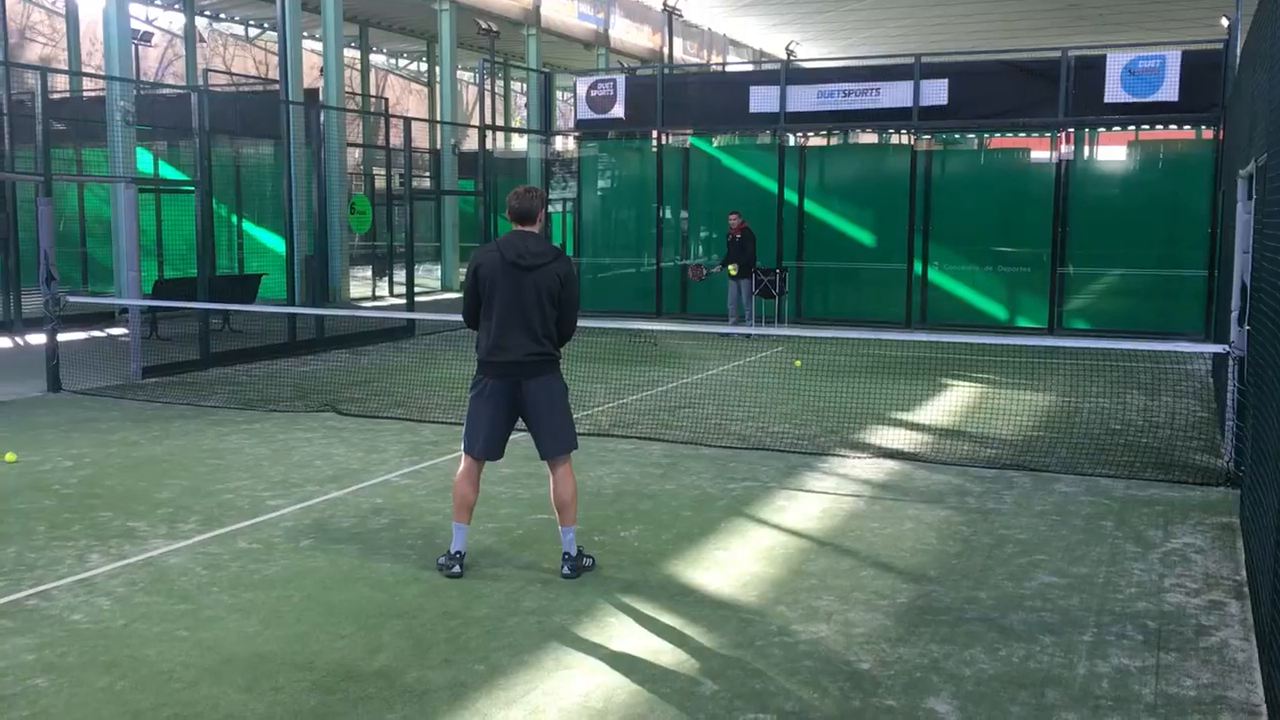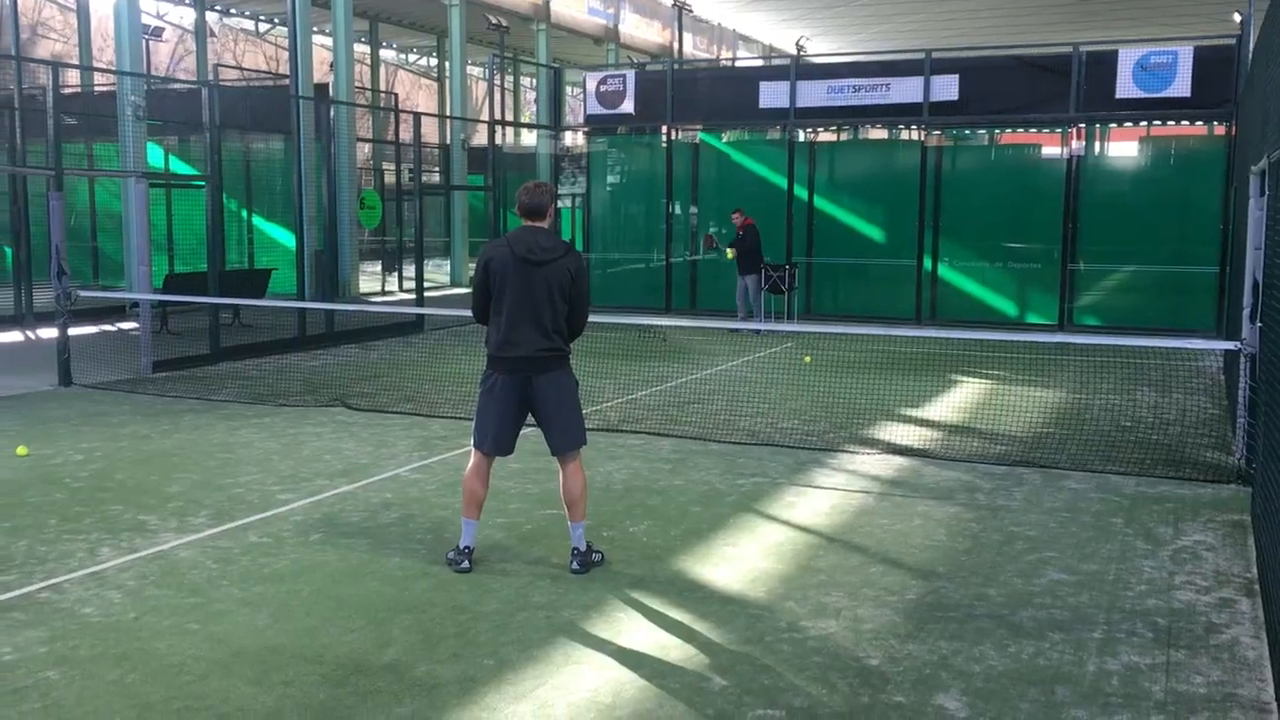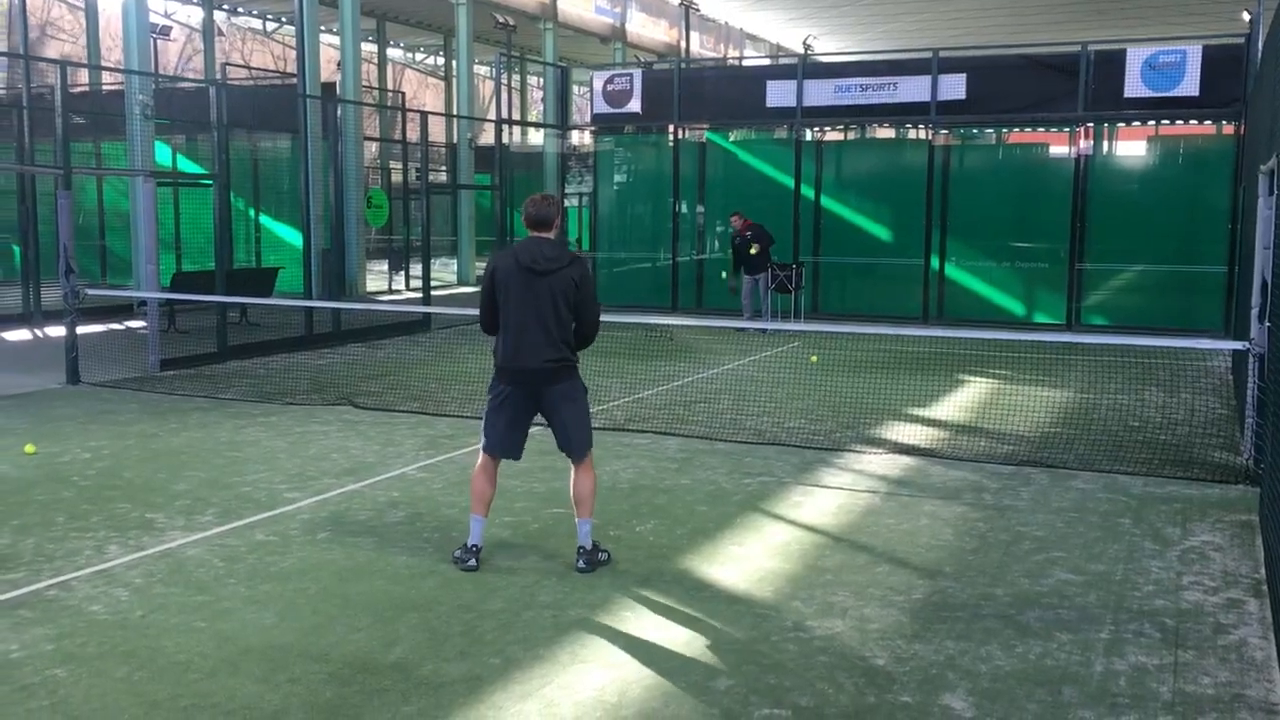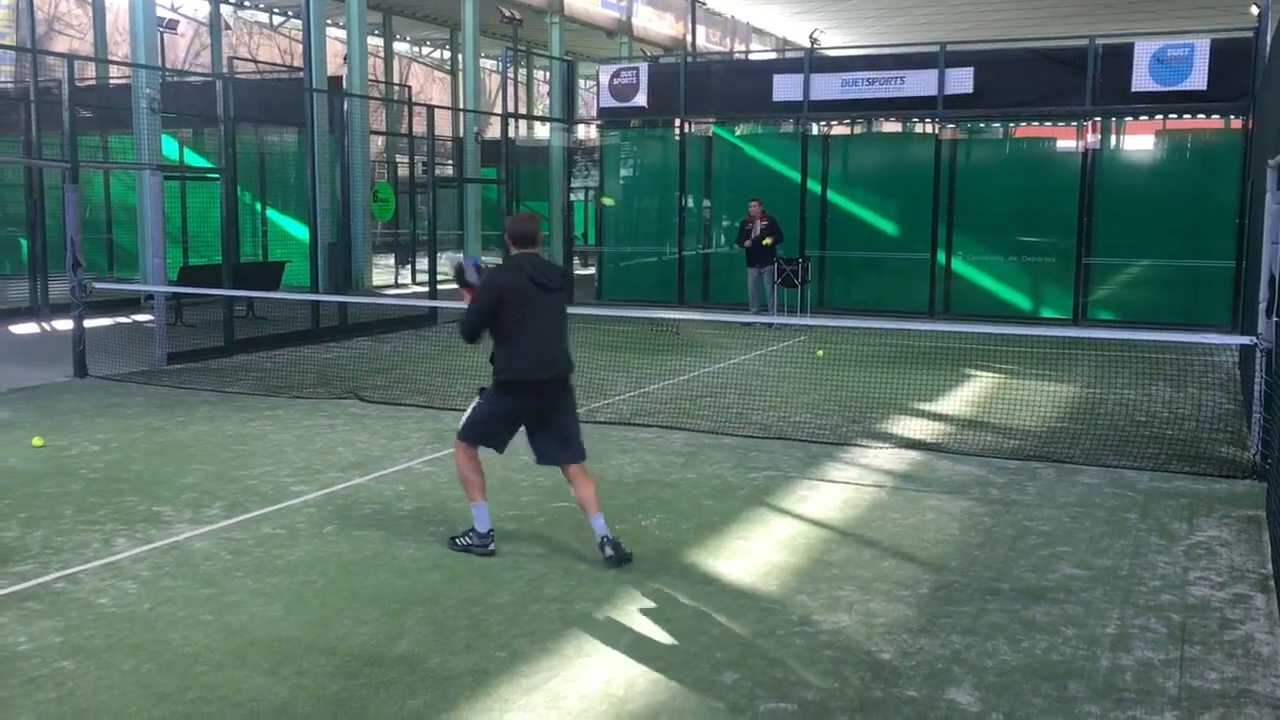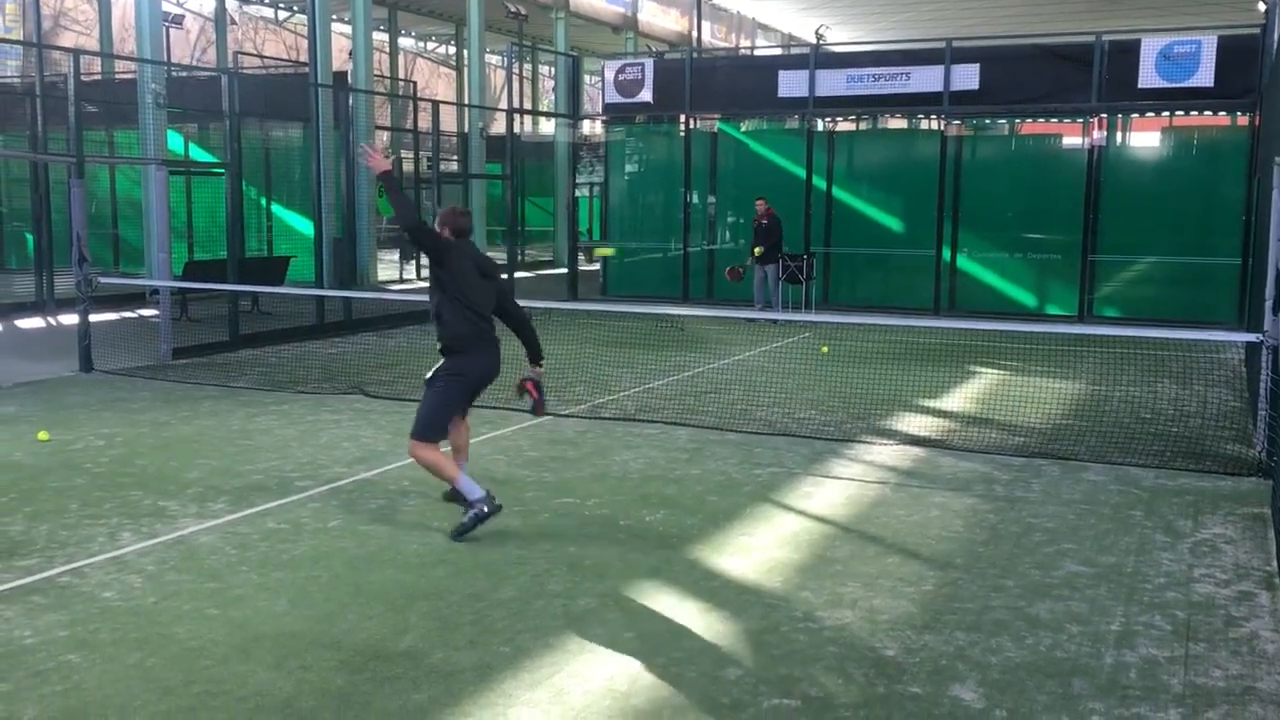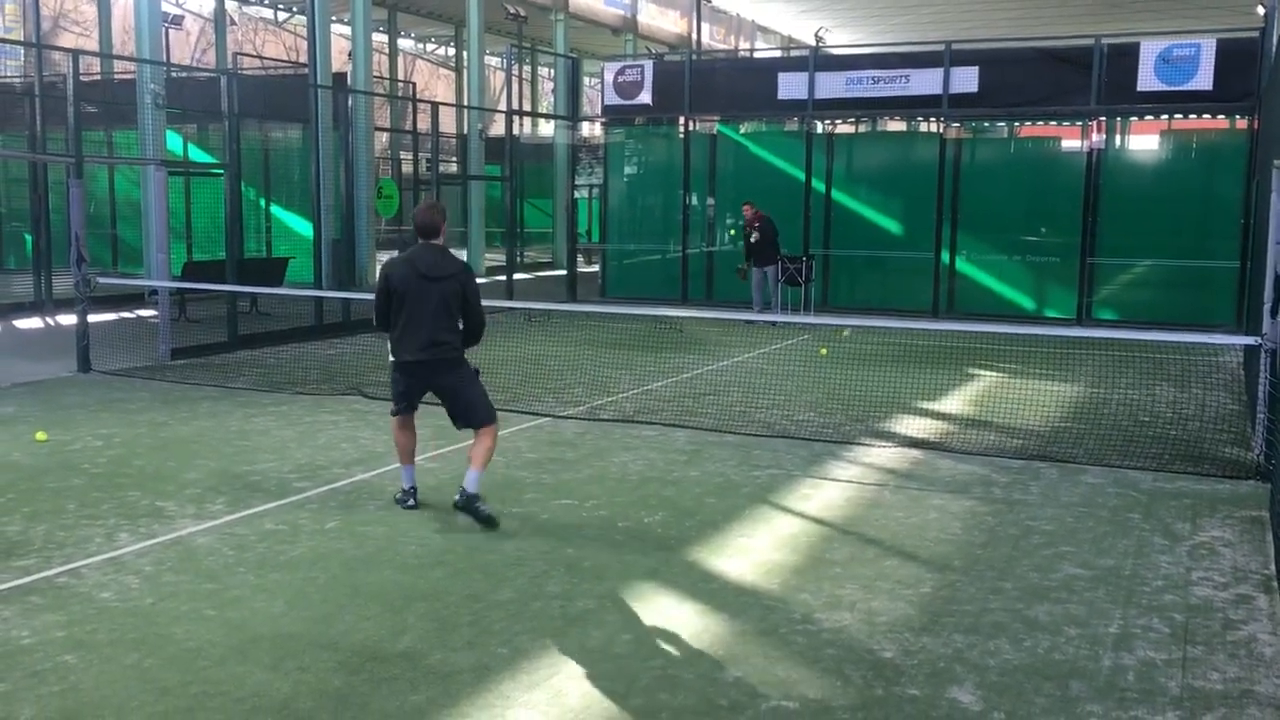
dt=0.5s
person 1, frame 1
left shoulder: (483, 258)
right shoulder: (560, 263)
left elbow: (470, 317)
right elbow: (567, 327)
left hip: (493, 373)
right hip: (542, 374)
left knee: (471, 462)
right knee: (560, 463)
left ankle: (456, 553)
right ankle: (571, 554)
person 1, frame 2
left shoulder: (493, 253)
right shoulder: (570, 258)
left elbow: (479, 313)
right elbow: (578, 322)
left hip: (503, 368)
right hip: (552, 369)
left knee: (480, 458)
right knee: (570, 459)
left ankle: (465, 547)
right ankle: (580, 549)
person 1, frame 3
left shoulder: (499, 264)
right shoulder: (575, 267)
left elbow: (487, 324)
right elbow: (589, 328)
left hip: (511, 375)
right hip: (560, 376)
left knee: (488, 459)
right knee: (582, 461)
left ankle: (473, 547)
right ankle: (586, 547)
person 1, frame 4
left shoulder: (497, 279)
right shoulder: (559, 278)
left elbow: (469, 332)
left wrist: (471, 305)
left hip: (511, 386)
right hip: (555, 386)
left knee: (465, 446)
right knee: (575, 469)
left ankle: (482, 533)
right ankle: (605, 539)
person 1, frame 5
left shoulder: (445, 252)
right shoulder: (487, 268)
left elbow: (411, 222)
right elbow: (516, 316)
left wrist: (387, 174)
right wrist: (535, 358)
left hip: (461, 361)
right hip: (489, 359)
left knee: (421, 446)
right knee: (454, 414)
left ankle: (478, 499)
right ankle: (463, 489)
person 1, frame 6
left shoulder: (394, 268)
right shoulder: (460, 272)
left elbow: (381, 321)
right elbow: (475, 328)
left hip: (407, 364)
right hip: (450, 365)
left knee: (402, 418)
right knee: (487, 429)
left ankle: (408, 490)
right ankle: (469, 493)
